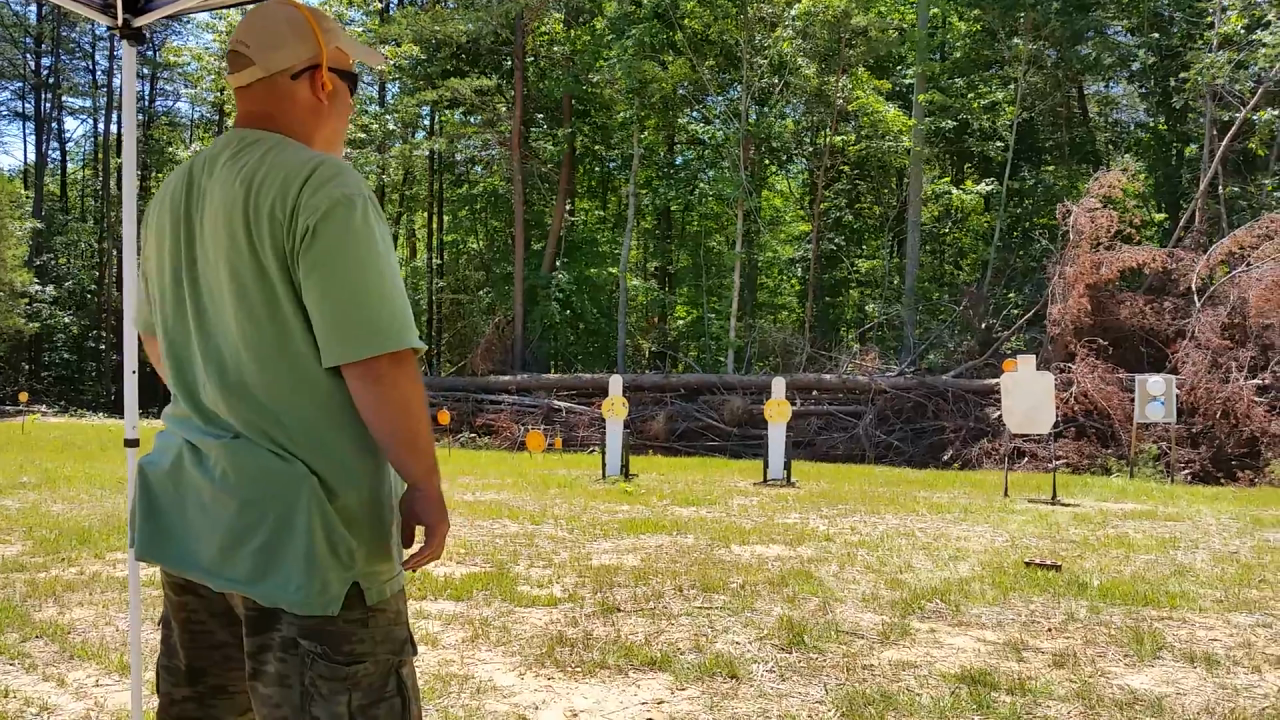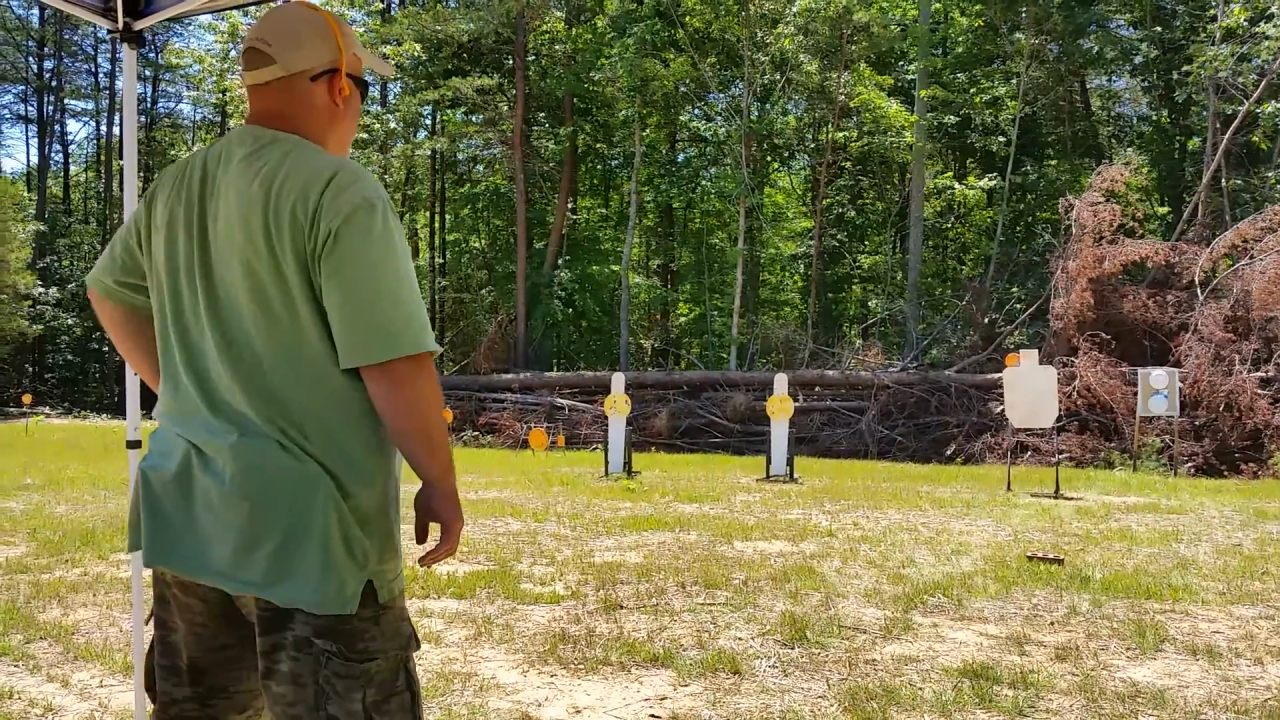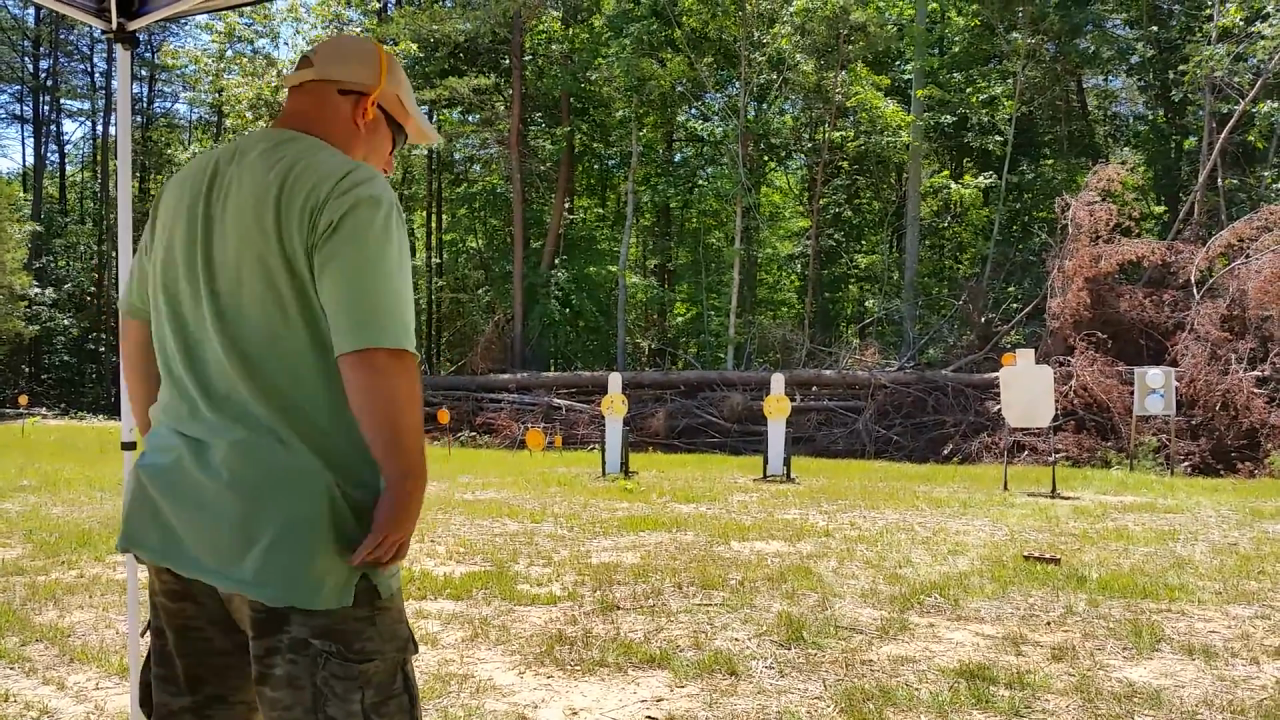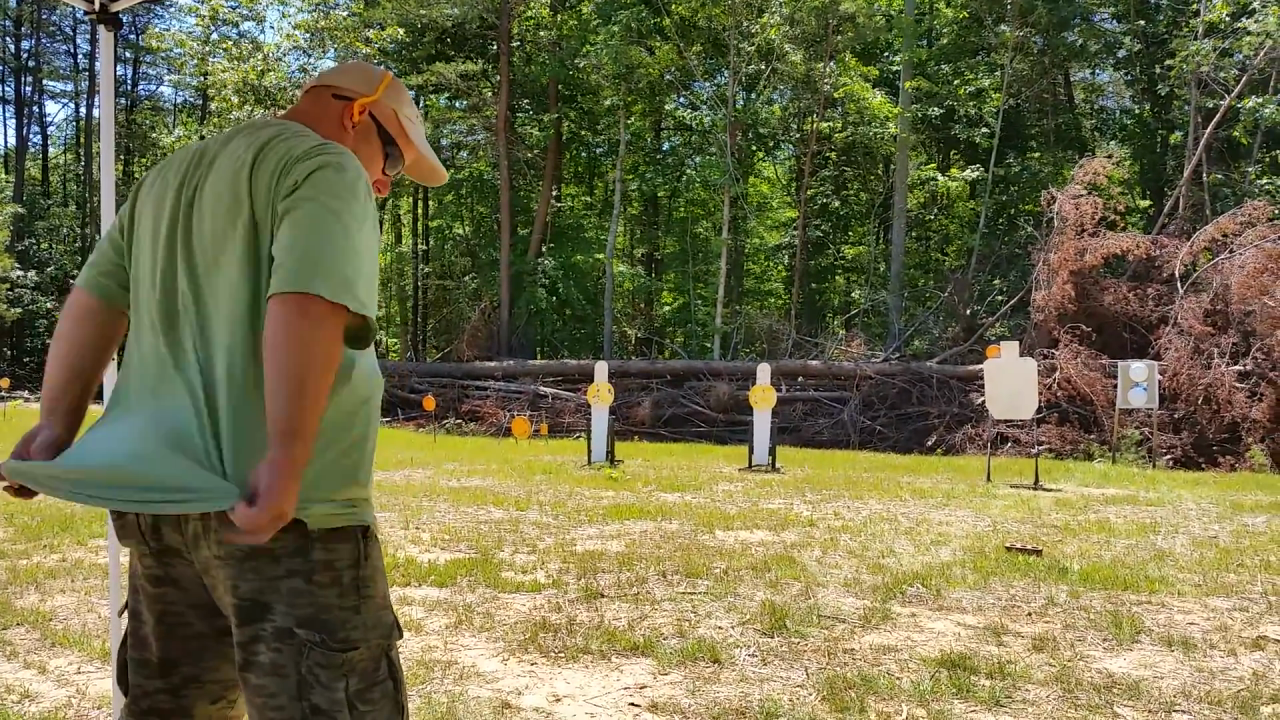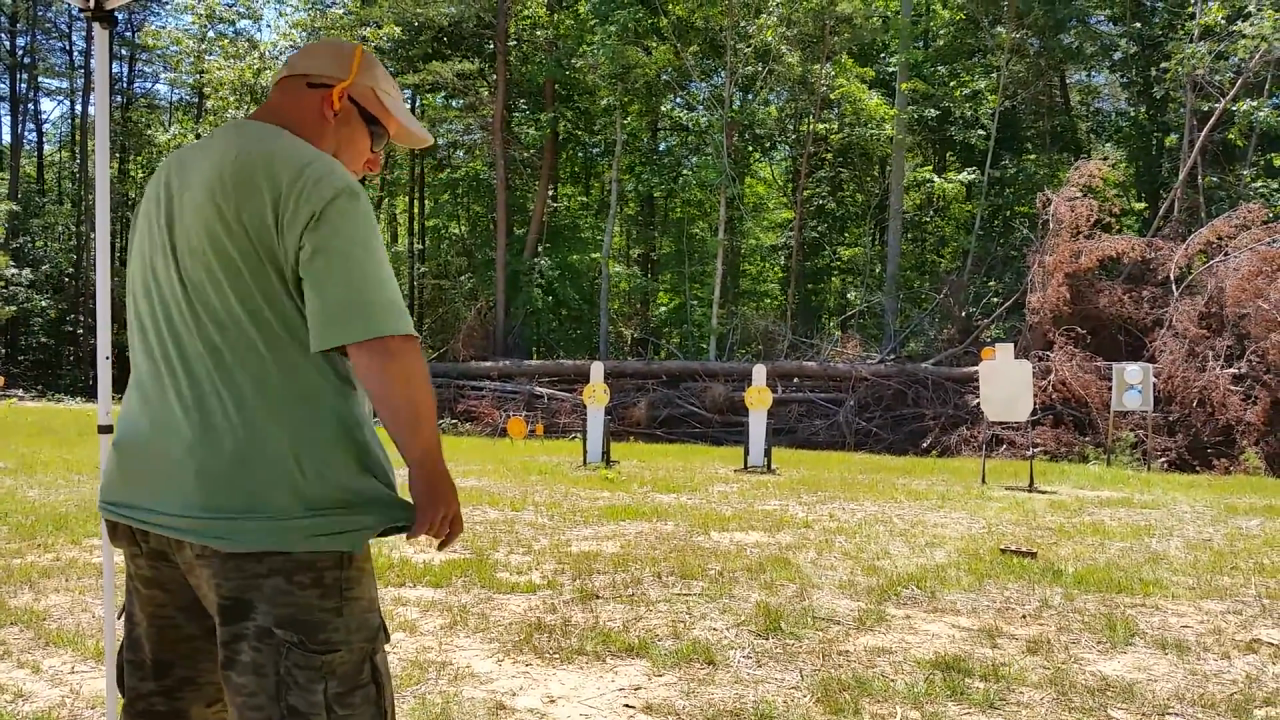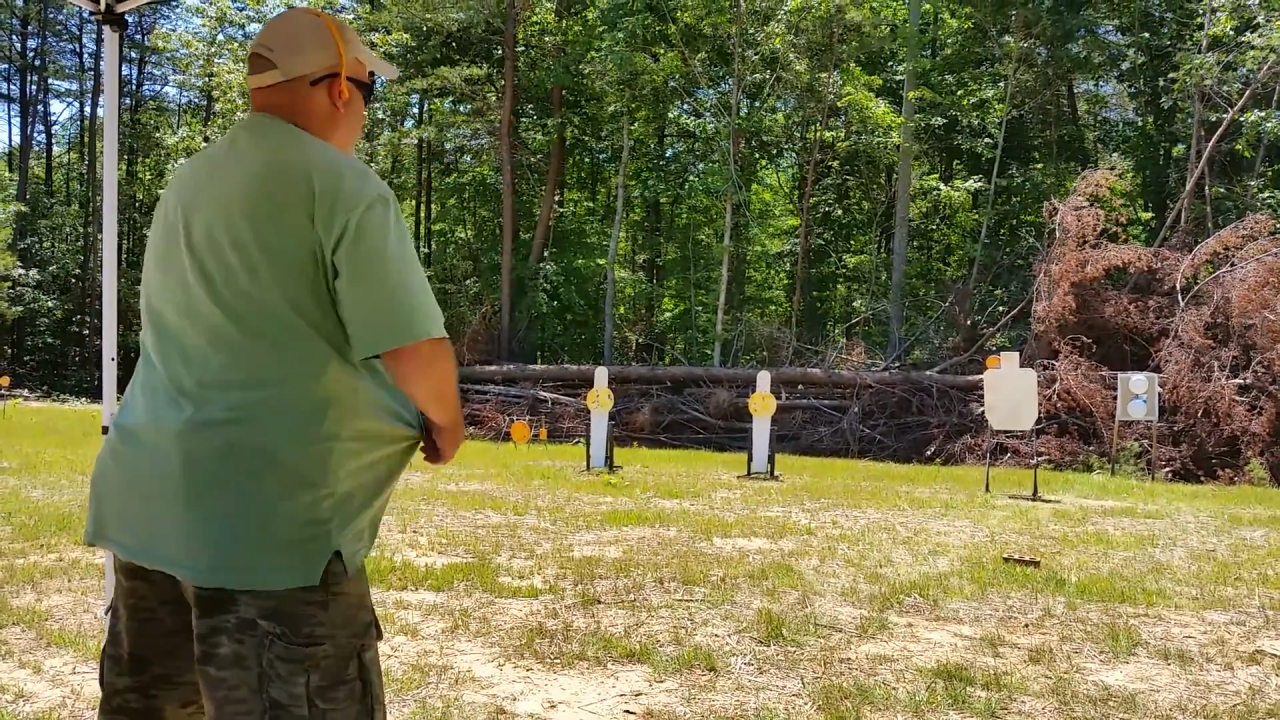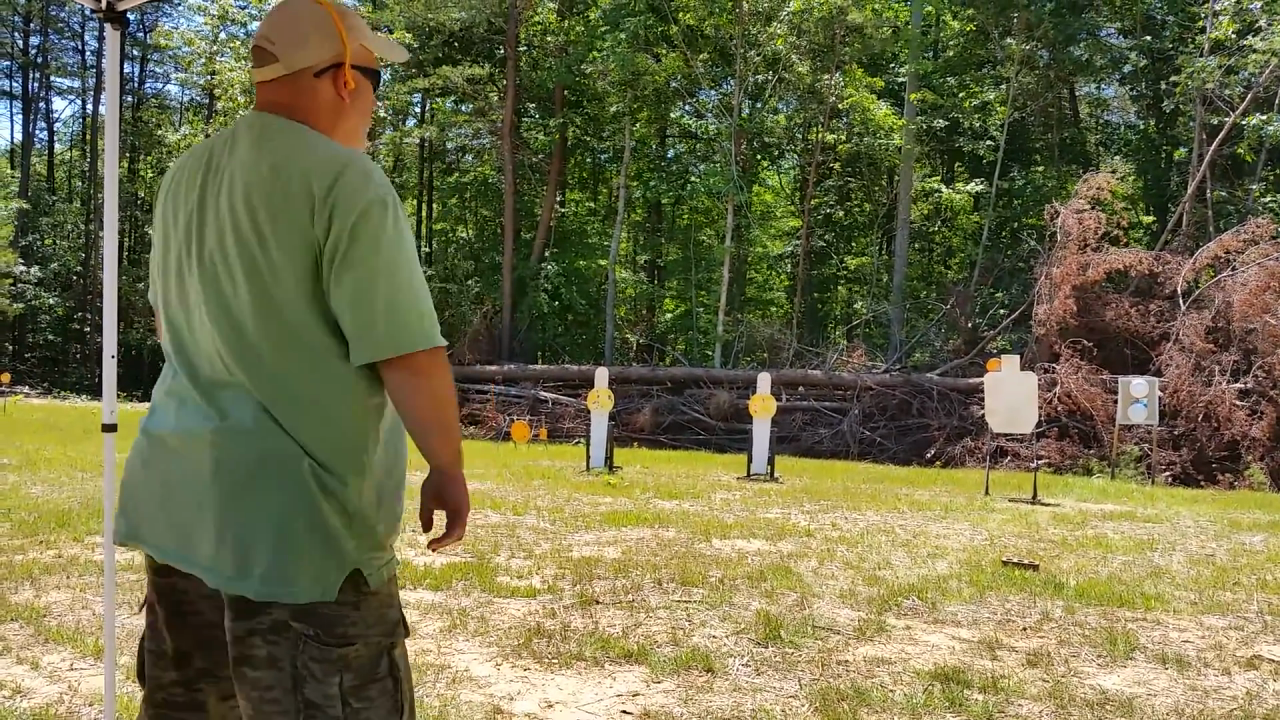
dt=0.7s
person 1, frame 1
left shoulder: (175, 193)
right shoulder: (324, 187)
right elbow: (377, 362)
right wrist: (424, 485)
left hip: (195, 515)
right hip: (307, 527)
person 1, frame 2
left shoulder: (175, 186)
right shoulder: (340, 191)
left elbow: (110, 290)
right elbow: (395, 362)
right wrist: (439, 484)
left hip: (190, 515)
right hip: (310, 527)
person 1, frame 3
left shoulder: (186, 183)
right shoulder: (349, 190)
left elbow: (137, 319)
right elbow: (376, 354)
right wrist: (407, 486)
left hip: (179, 511)
right hip: (301, 524)
person 1, frame 4
left shoulder: (173, 173)
right shoulder: (324, 169)
left elbow: (95, 300)
right elbow: (308, 310)
left wrist: (57, 422)
right wrist: (288, 468)
left hip: (155, 492)
right hip: (271, 506)
person 1, frame 5
left shoulder: (173, 175)
right shoulder: (313, 183)
right elbow: (381, 343)
right wrist: (431, 472)
left hip: (153, 494)
right hip: (271, 506)
person 1, frame 6
left shoulder: (191, 178)
right shoulder: (341, 186)
right elbow: (412, 346)
right wrist: (445, 418)
left hip: (149, 487)
right hip: (266, 504)
person 1, frame 7
left shoulder: (185, 176)
right shoulder: (344, 181)
right elbow: (407, 352)
right wrist: (447, 469)
left hip: (178, 490)
right hip: (297, 506)
